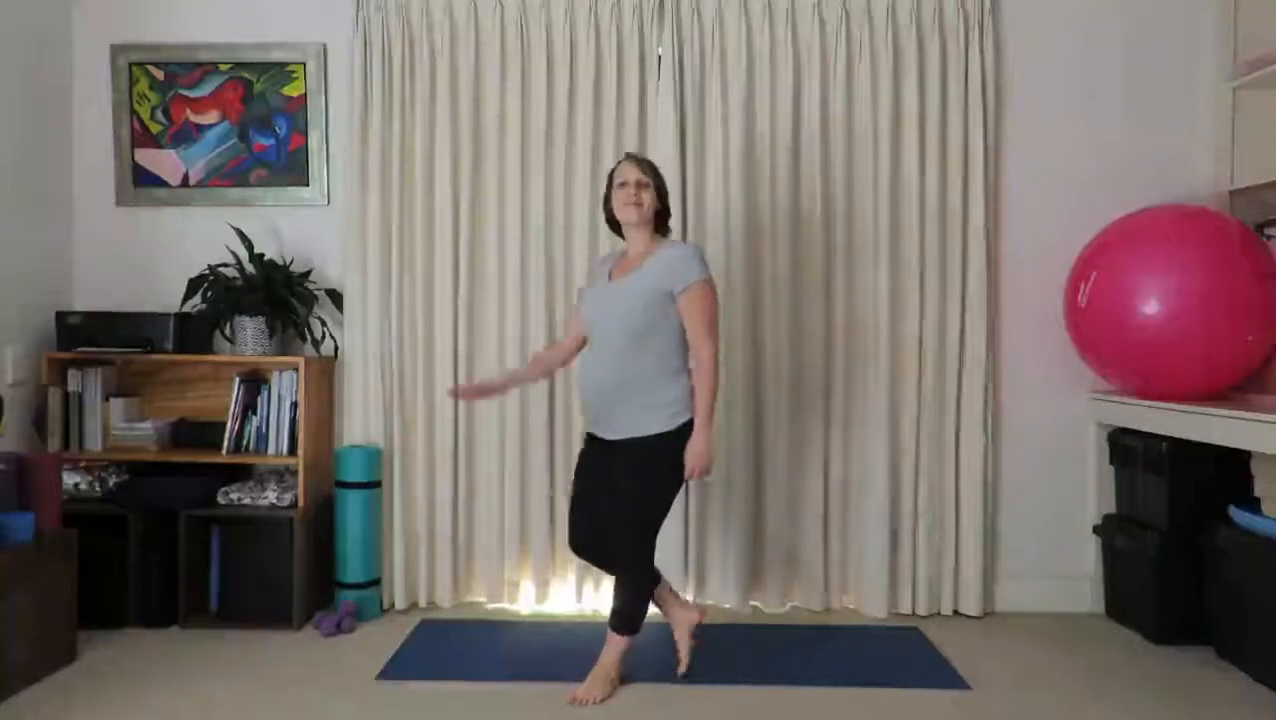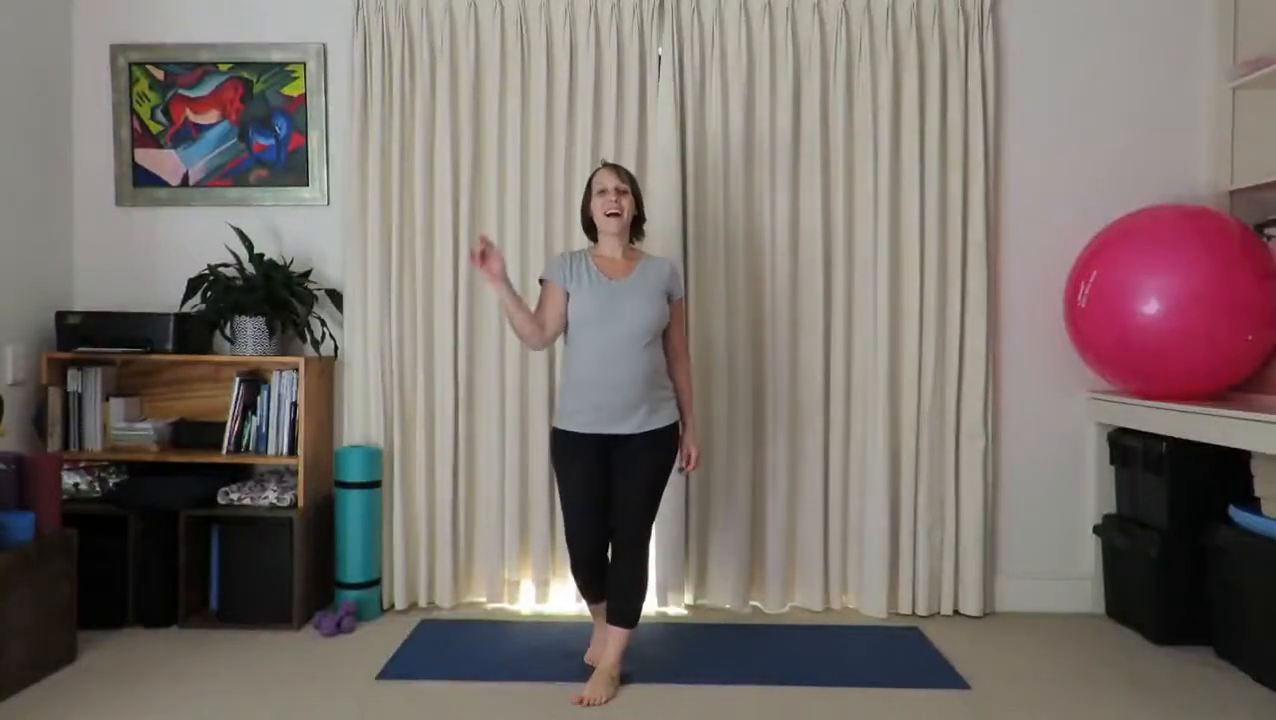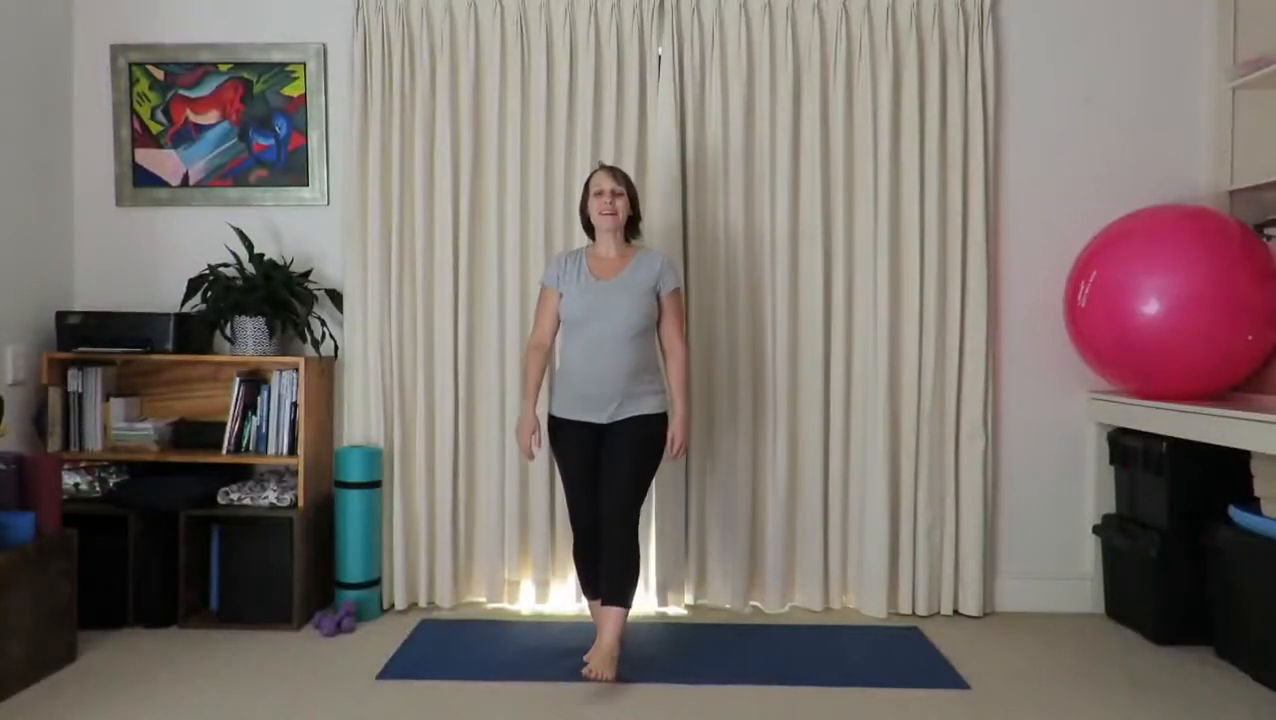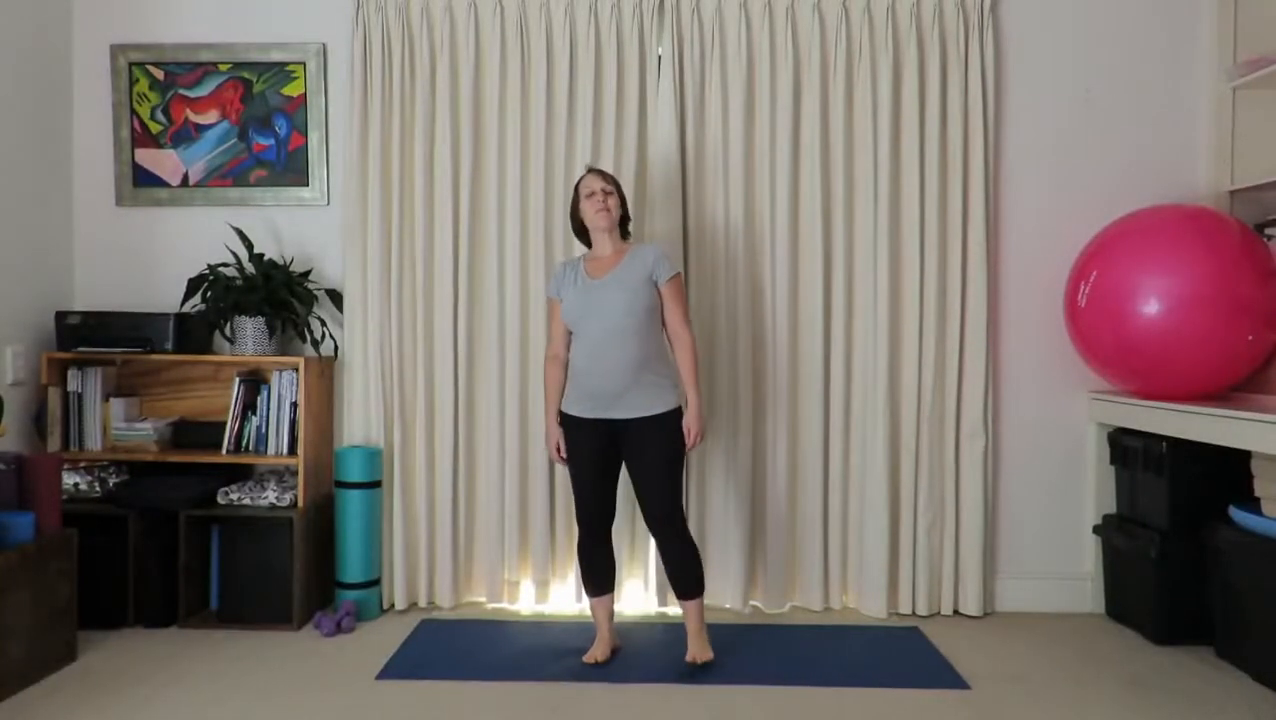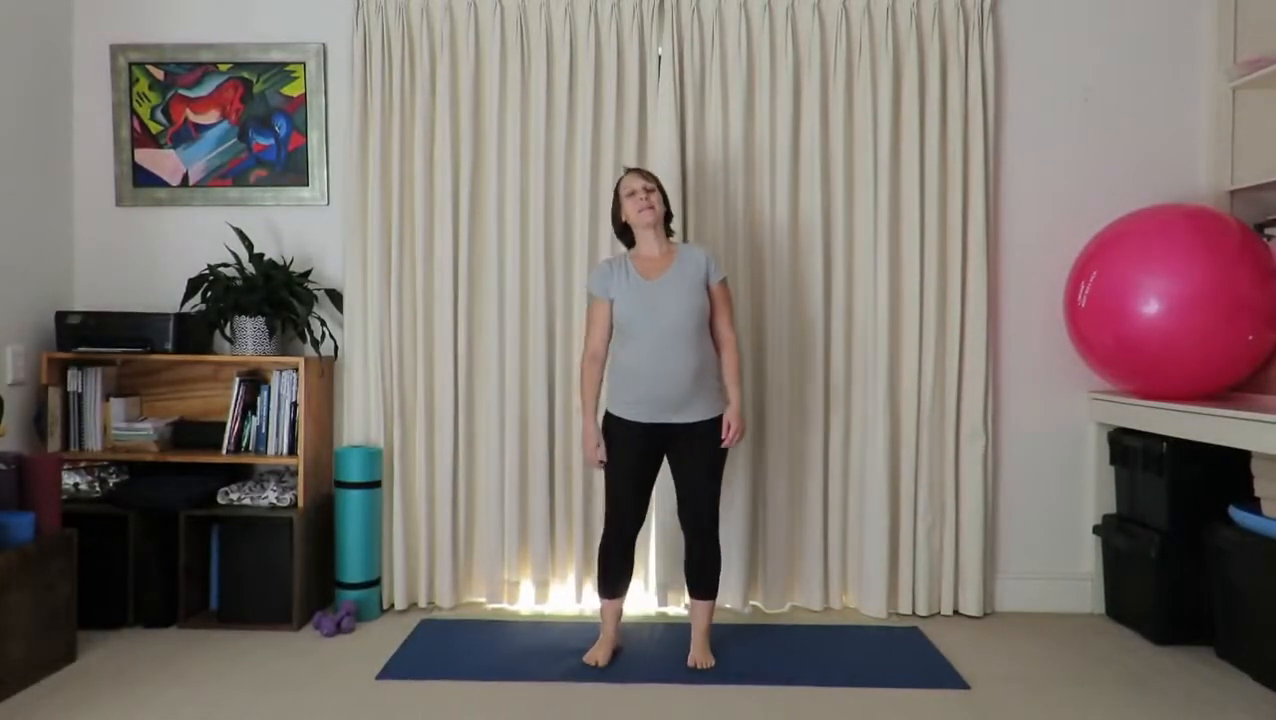
dt=0.5s
person 1, frame 1
left shoulder: (681, 260)
right shoulder: (601, 269)
left elbow: (705, 350)
right elbow: (565, 347)
left wrist: (703, 431)
right wrist: (499, 383)
left hip: (660, 432)
right hip: (605, 433)
left knee: (631, 543)
right knee: (586, 538)
left ankle: (610, 664)
right ankle: (677, 610)
person 1, frame 2
left shoulder: (664, 273)
right shoulder: (567, 267)
left elbow: (678, 358)
right elbow: (538, 336)
left wrist: (689, 427)
right wrist: (500, 283)
left hip: (649, 430)
right hip: (577, 429)
left knee: (630, 541)
right knee: (585, 544)
left ankle: (610, 662)
right ankle: (601, 625)
person 1, frame 3
left shoulder: (657, 267)
right shoulder: (563, 267)
left elbow: (674, 348)
right elbow: (539, 342)
left wrist: (679, 414)
right wrist: (527, 409)
left hip: (637, 417)
right hip: (572, 419)
left knee: (618, 520)
right knee: (584, 527)
left ankle: (610, 645)
right ankle: (603, 630)
person 1, frame 4
left shoulder: (653, 260)
right shoulder: (565, 275)
left elbow: (680, 336)
right elbow: (556, 354)
left wrist: (693, 402)
right wrist: (551, 419)
left hip: (652, 414)
right hip: (585, 419)
left knee: (665, 519)
right knee: (592, 524)
left ankle: (696, 630)
right ankle: (604, 633)
person 1, frame 5
left shoulder: (701, 262)
right shoulder: (609, 273)
left elbow: (725, 339)
right elbow: (594, 353)
left wrist: (735, 402)
right wrist: (589, 421)
left hip: (699, 419)
right hip: (630, 421)
left knee: (700, 526)
right knee: (620, 525)
left ankle: (700, 637)
right ankle: (608, 634)
